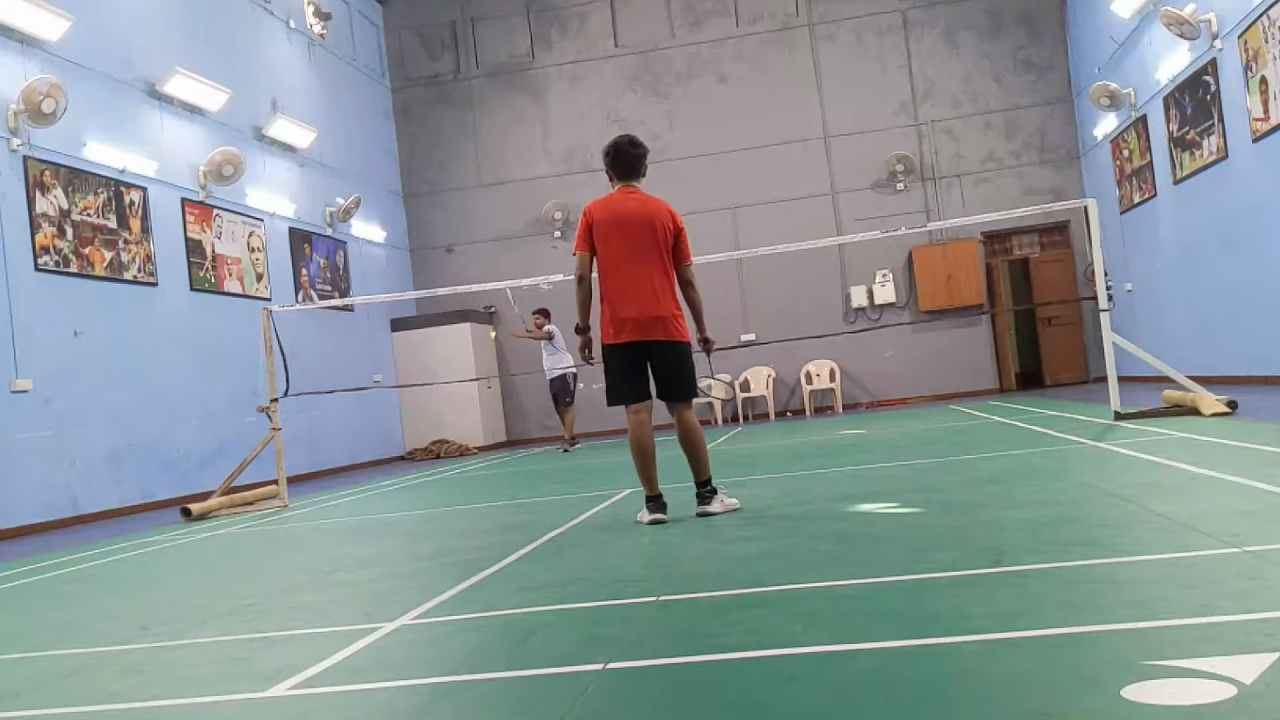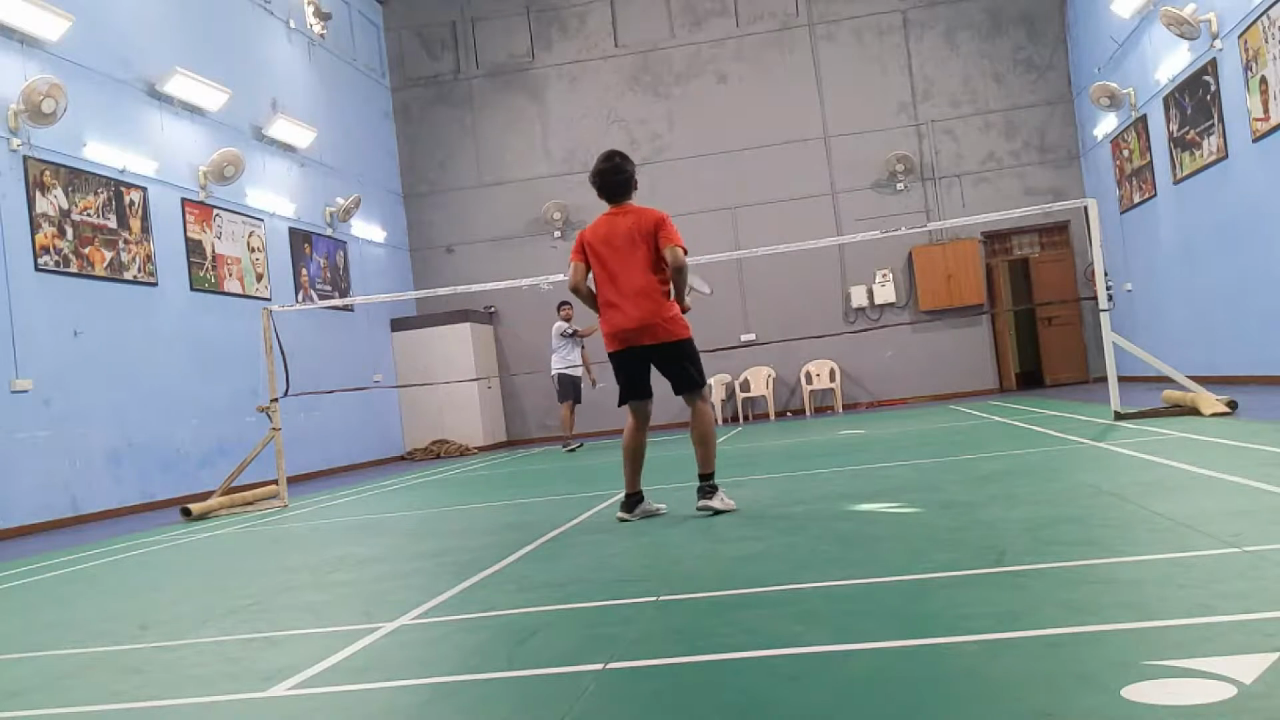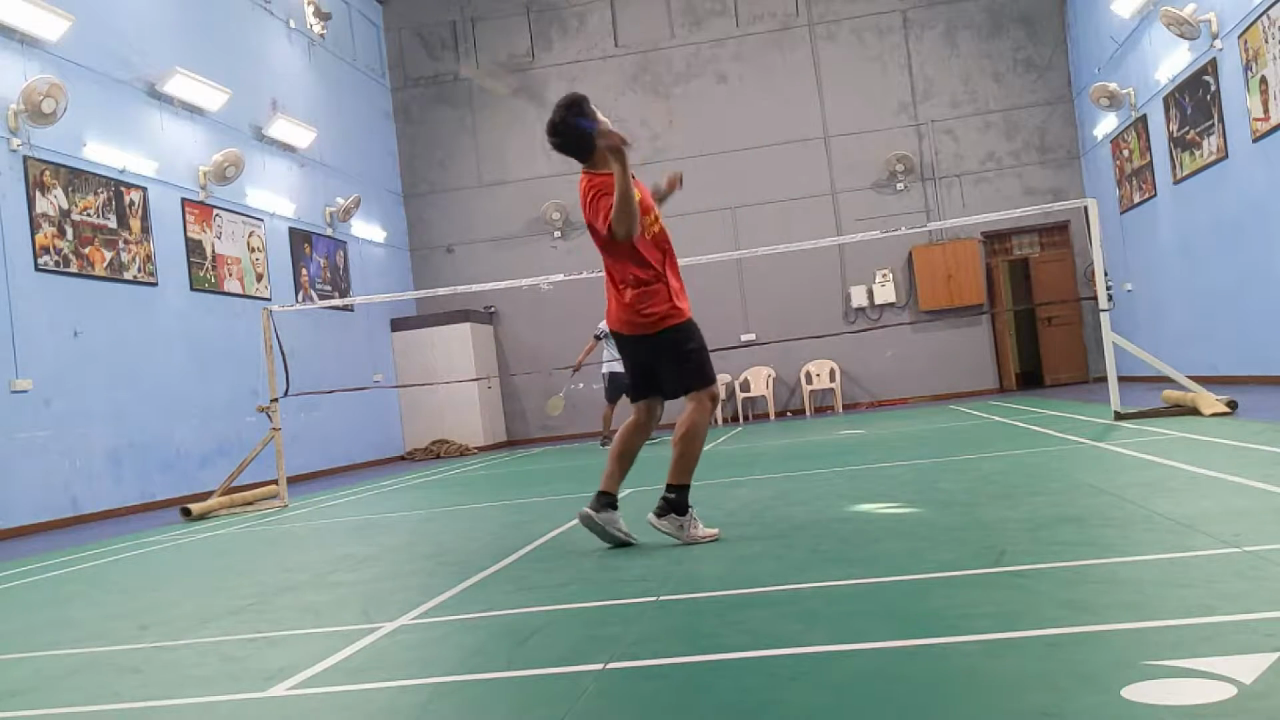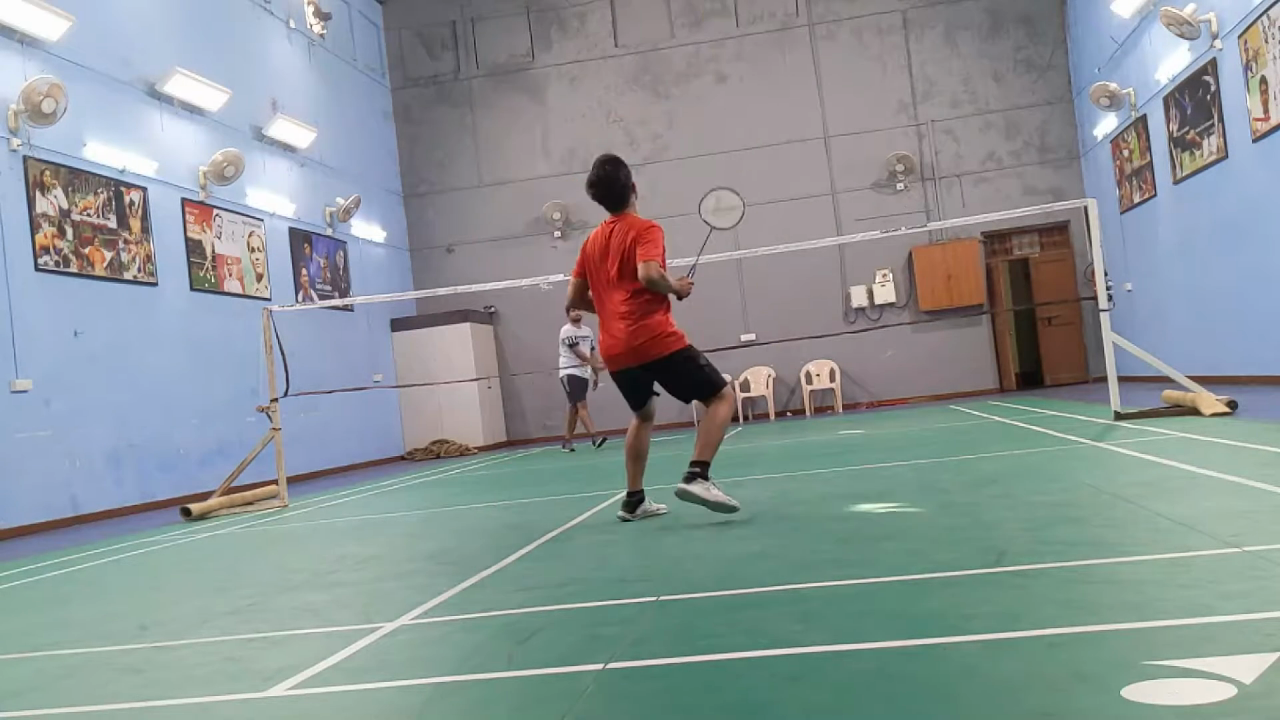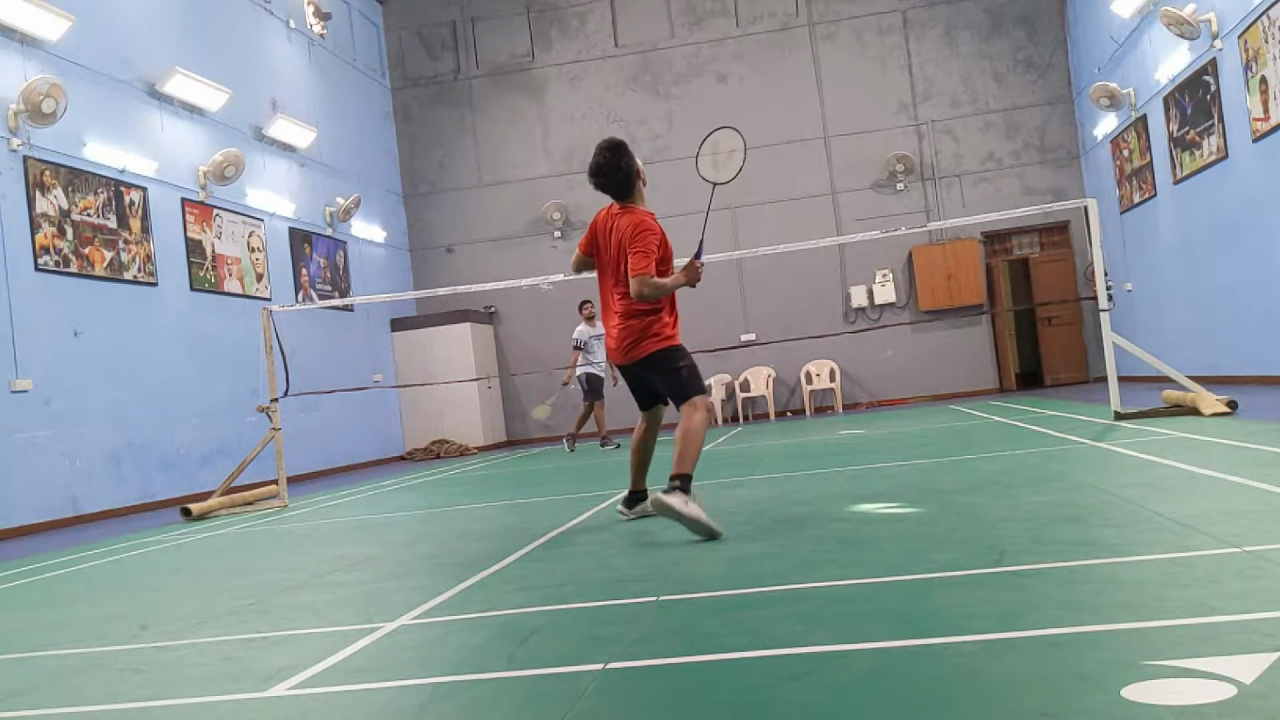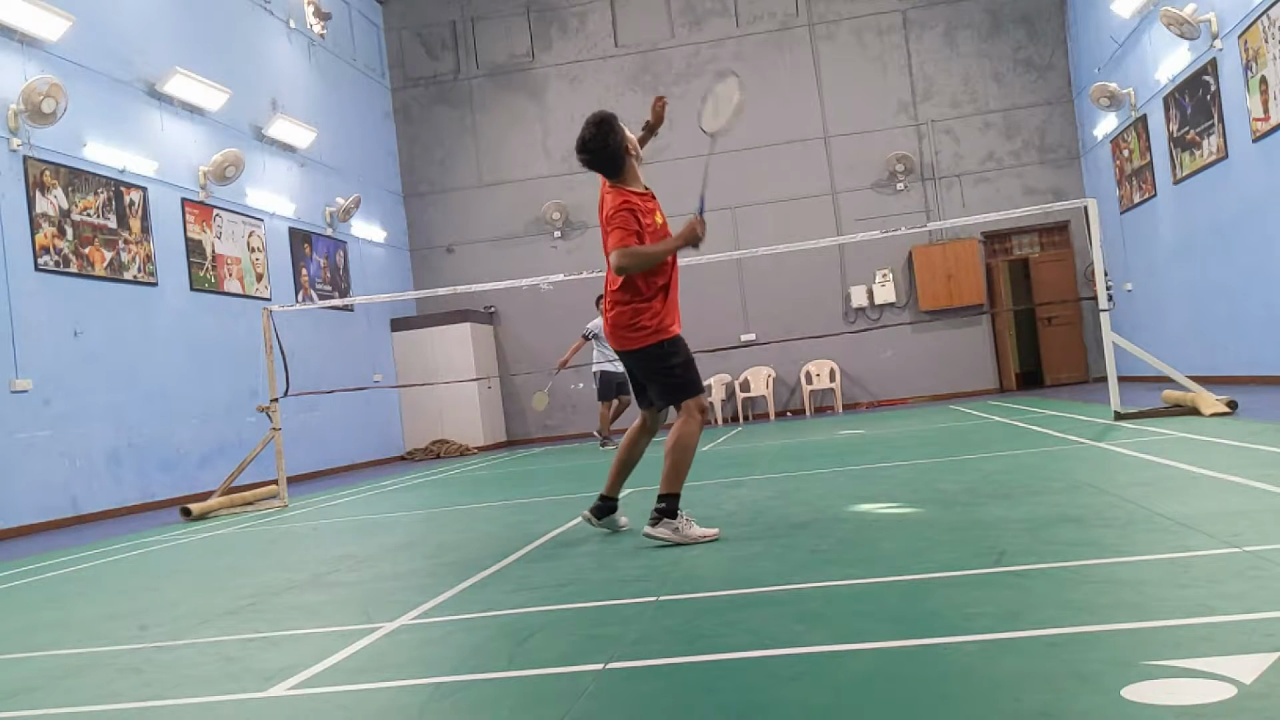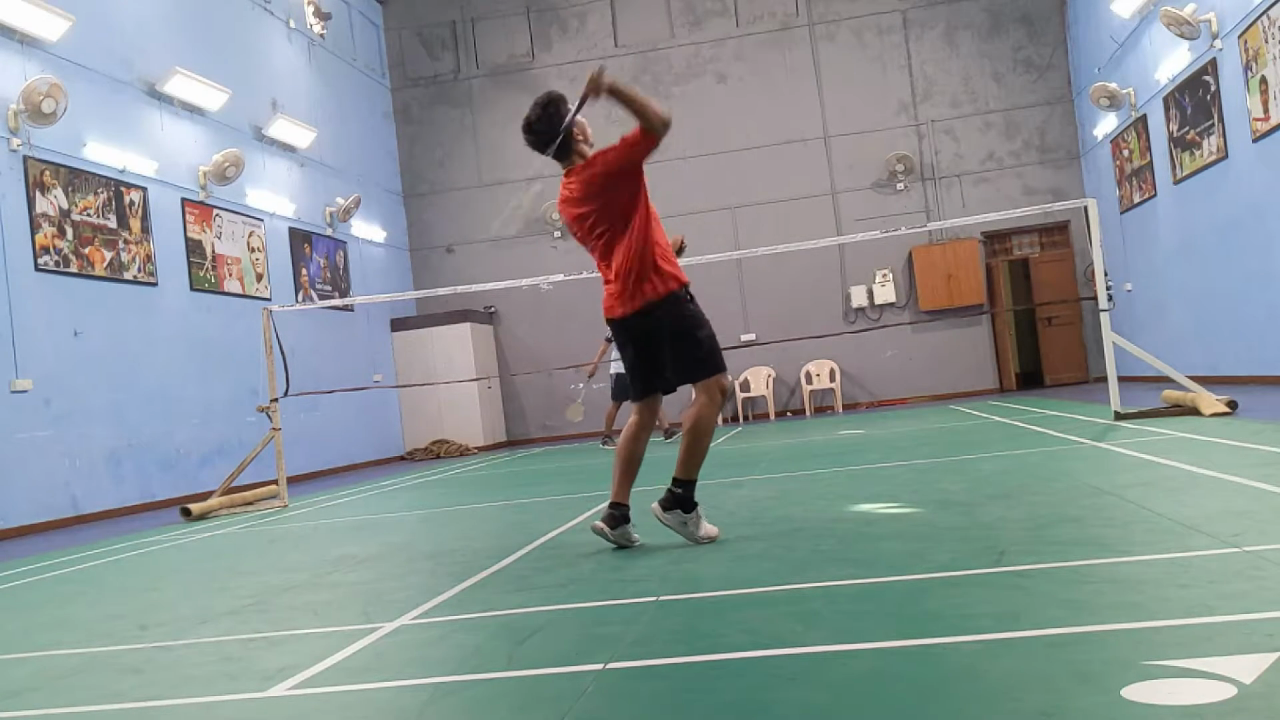
dt=0.7s
person 1, frame 1
left shoulder: (593, 213)
right shoulder: (666, 212)
left elbow: (582, 276)
right elbow: (687, 279)
left wrist: (583, 328)
right wrist: (701, 328)
left hip: (619, 329)
right hip: (667, 324)
left knee: (637, 412)
right knee: (682, 409)
left ankle: (654, 502)
right ankle: (707, 494)
person 1, frame 2
left shoulder: (589, 235)
right shoulder: (655, 219)
left elbow: (576, 283)
right elbow: (676, 261)
right wrist: (680, 299)
left hip: (618, 334)
right hip: (662, 325)
left knee: (638, 412)
right knee: (698, 399)
left ankle: (632, 499)
right ankle: (708, 489)
person 1, frame 3
left shoulder: (592, 184)
right shoulder: (605, 180)
right elbow: (623, 231)
left wrist: (656, 195)
right wrist: (620, 163)
left hip: (628, 316)
right hip: (658, 310)
left knee: (645, 411)
right knee: (704, 396)
left ankle: (604, 503)
right ankle: (673, 506)
person 1, frame 4
left shoulder: (591, 241)
right shoulder: (645, 230)
left elbow: (576, 299)
right elbow: (649, 275)
right wrist: (674, 289)
left hip: (616, 351)
right hip: (658, 340)
left knee: (644, 415)
right knee: (721, 399)
left ankle: (632, 501)
right ankle: (697, 477)
person 1, frame 5
left shoulder: (604, 219)
right shoulder: (644, 227)
left elbow: (578, 264)
right elbow: (642, 289)
right wrist: (682, 277)
left hip: (622, 341)
right hip: (653, 338)
left knee: (652, 414)
right knee: (696, 407)
left ankle: (636, 497)
right ankle: (678, 493)
person 1, frame 6
left shoulder: (614, 187)
right shoulder: (625, 206)
left elbow: (618, 159)
right elbow: (622, 261)
left wrist: (651, 129)
right wrist: (679, 241)
left hip: (634, 325)
right hip: (647, 327)
left knee: (651, 415)
right knee: (693, 408)
left ankle: (606, 505)
right ankle: (666, 515)
person 1, frame 7
left shoulder: (568, 194)
right shoulder: (604, 167)
right elbow: (660, 125)
left wrist: (660, 245)
right wrist: (614, 90)
left hip: (622, 304)
right hip: (658, 293)
left knee: (645, 410)
right knee: (712, 387)
left ankle: (617, 515)
right ankle: (679, 500)
